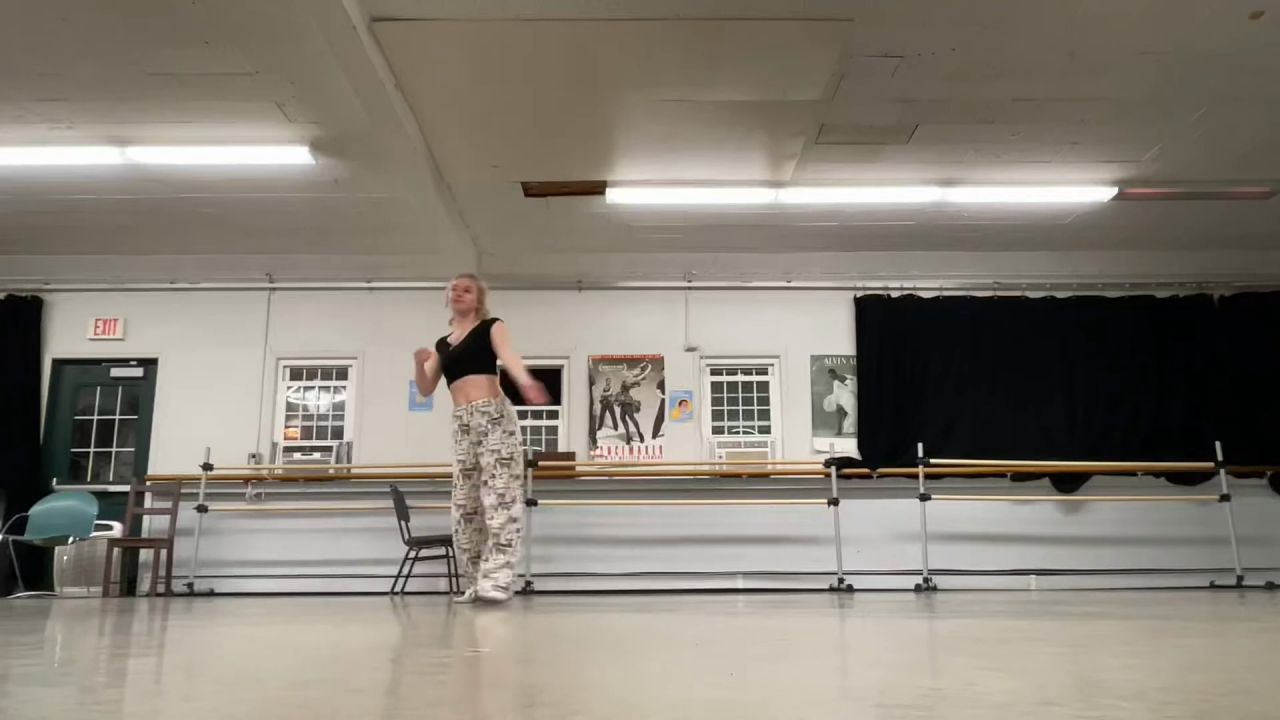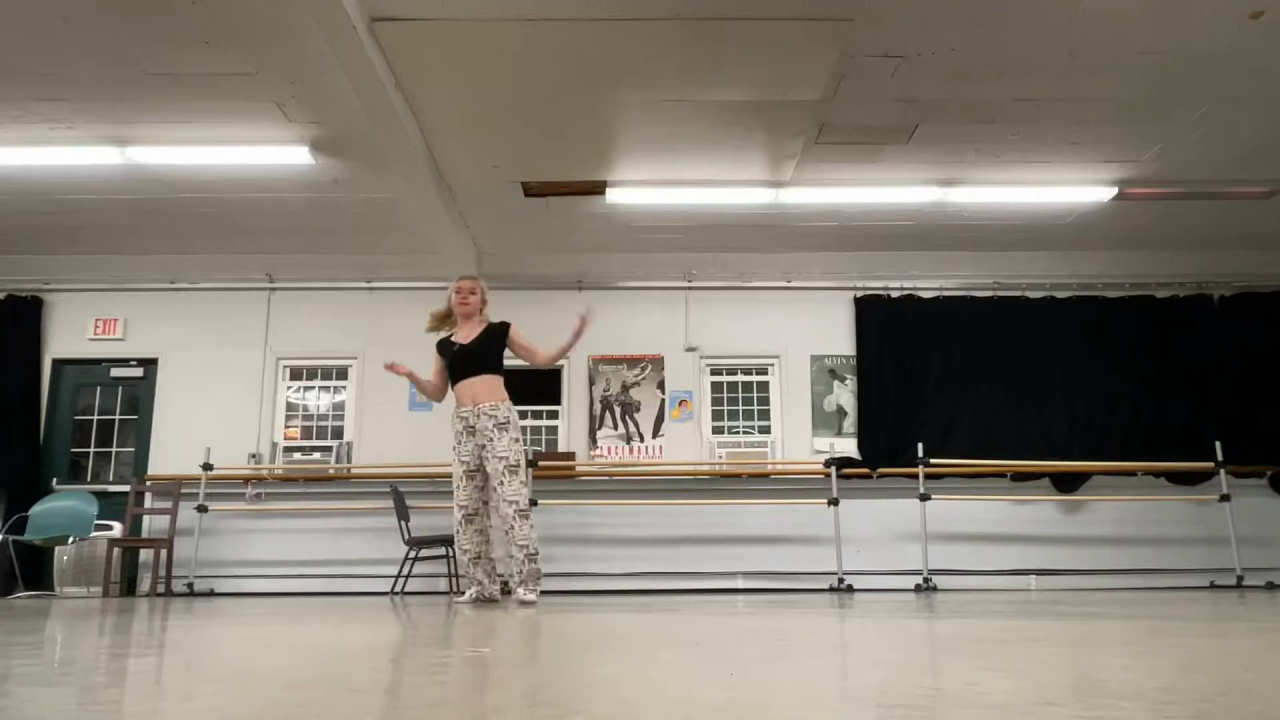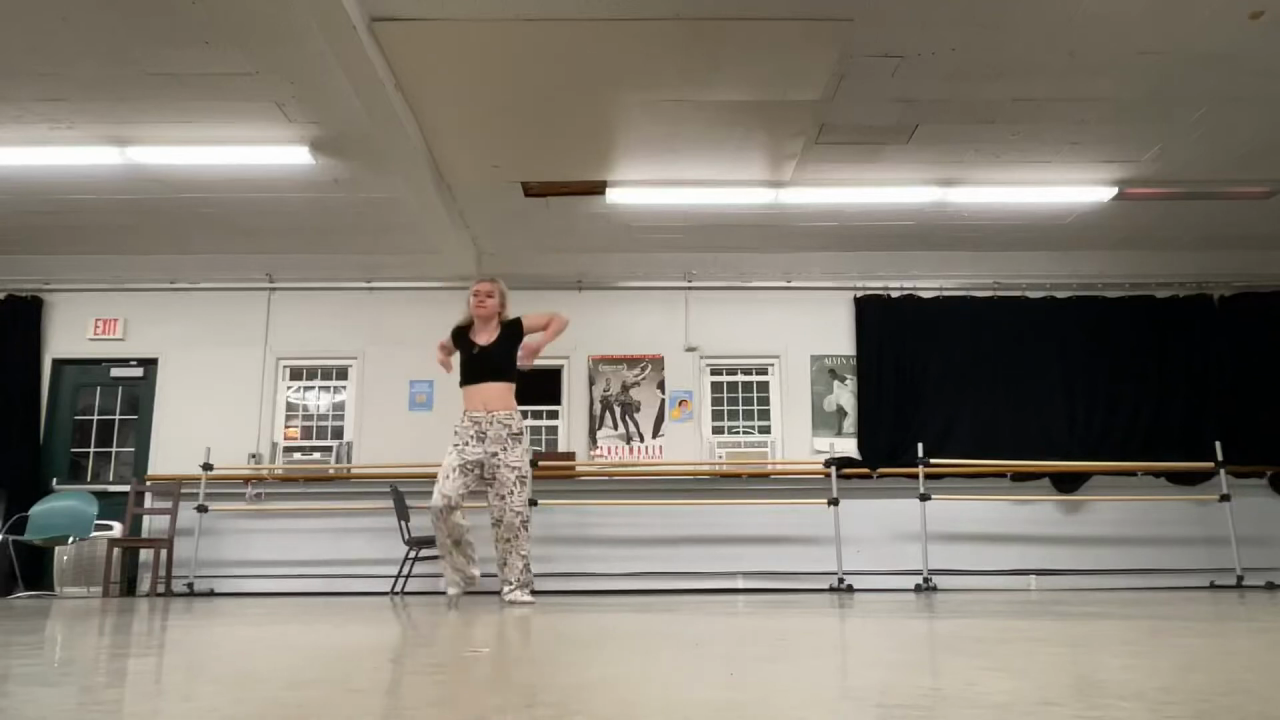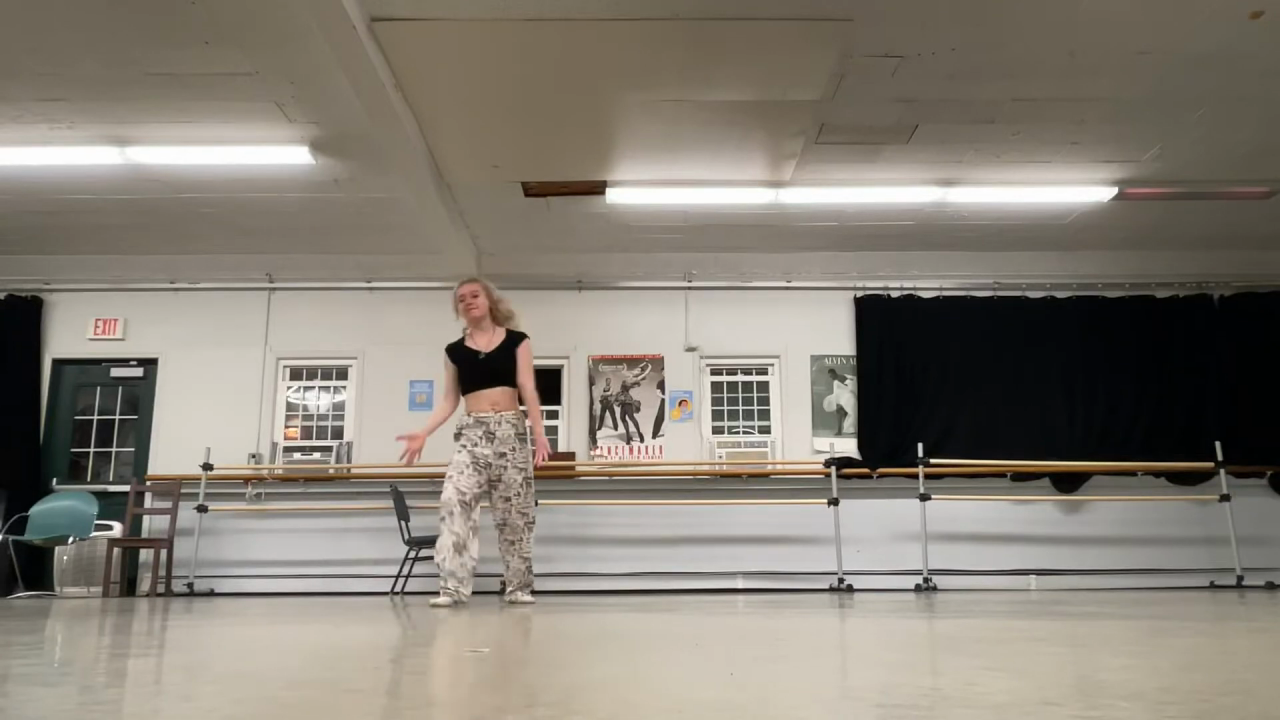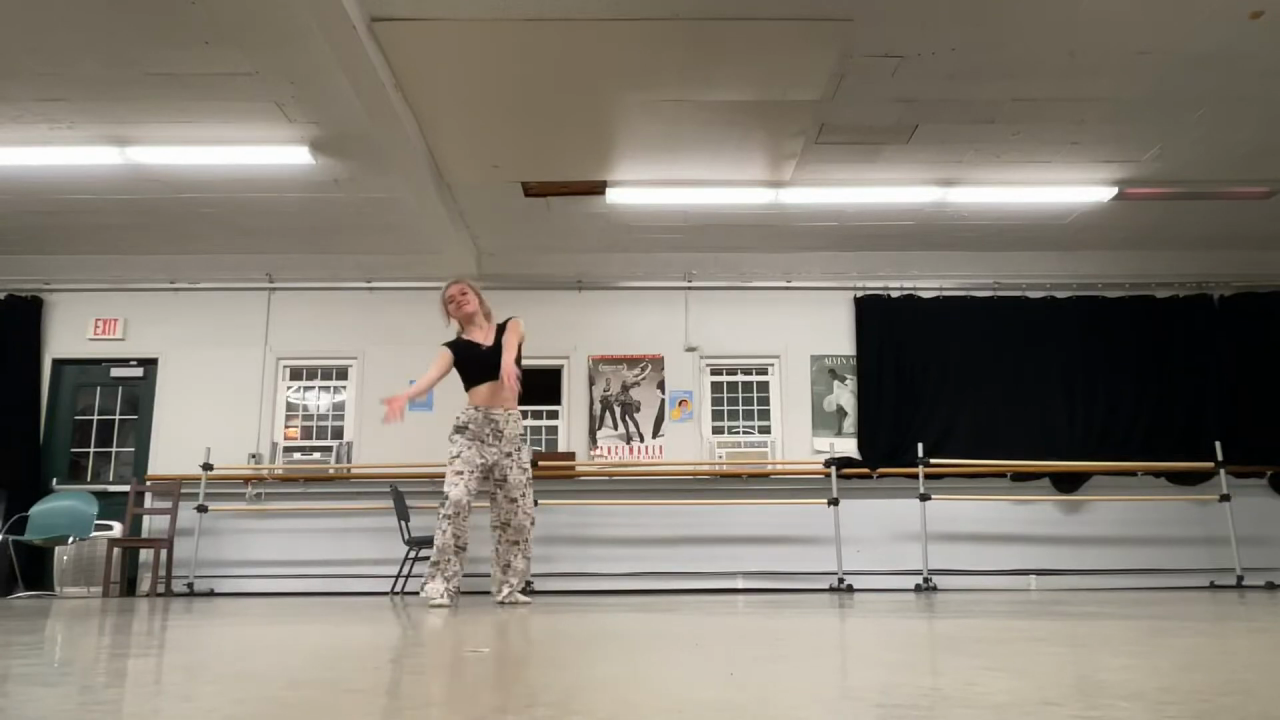
dt=0.2s
person 1, frame 1
left shoulder: (492, 328)
right shoulder: (443, 345)
left elbow: (510, 357)
right elbow: (426, 390)
left wrist: (525, 381)
right wrist: (420, 363)
left hip: (496, 418)
right hip: (462, 426)
left knee: (500, 500)
right knee: (465, 509)
left ankle: (497, 581)
right ankle: (479, 584)
person 1, frame 2
left shoulder: (500, 331)
right shoulder: (444, 345)
left elbow: (541, 359)
right elbow: (436, 393)
left wrist: (573, 339)
right wrist: (410, 375)
left hip: (499, 420)
right hip: (464, 426)
left knee: (512, 504)
right knee: (467, 510)
left ankle: (525, 583)
right ankle: (484, 585)
person 1, frame 3
left shoulder: (514, 329)
right shoulder: (461, 333)
left elbow: (560, 319)
right elbow: (444, 348)
left wrist: (538, 343)
right wrist: (443, 353)
left hip: (508, 429)
right hip: (469, 429)
left knee: (512, 511)
right knee: (442, 502)
left ankle: (517, 585)
right ankle: (462, 572)
person 1, frame 4
left shoulder: (516, 340)
right shoulder: (455, 350)
left elbow: (528, 389)
right elbow: (449, 403)
left wrist: (539, 433)
right wrist: (423, 434)
left hip: (512, 432)
right hip: (472, 434)
left knee: (516, 516)
right knee: (454, 500)
left ankle: (519, 587)
right ankle: (453, 586)
person 1, frame 5
left shoulder: (510, 327)
right shoulder: (453, 348)
left elbow: (510, 348)
right elbow: (430, 377)
left wrist: (509, 364)
right wrist: (403, 398)
left hip: (508, 431)
right hip: (472, 429)
left knee: (517, 514)
right knee: (455, 500)
left ankle: (509, 587)
right ankle: (441, 586)
